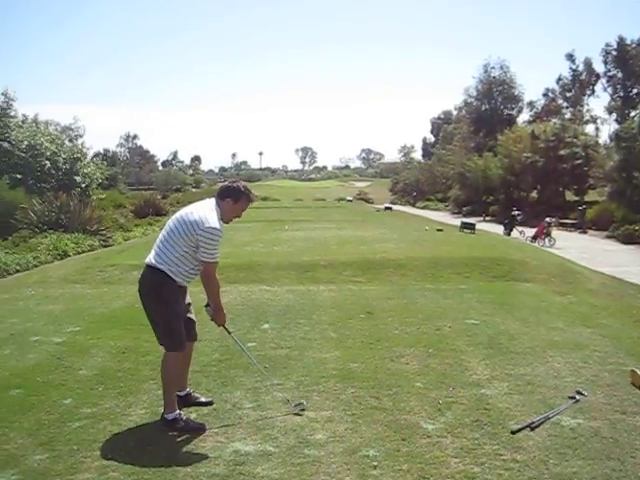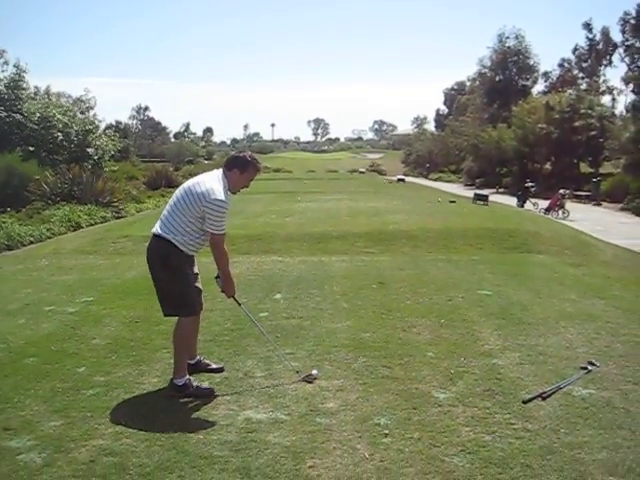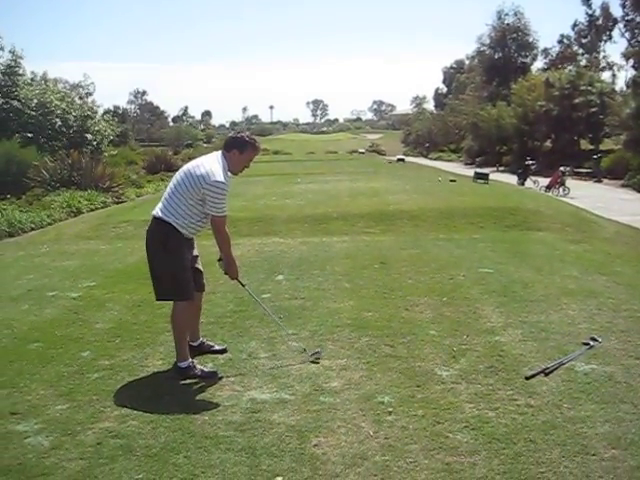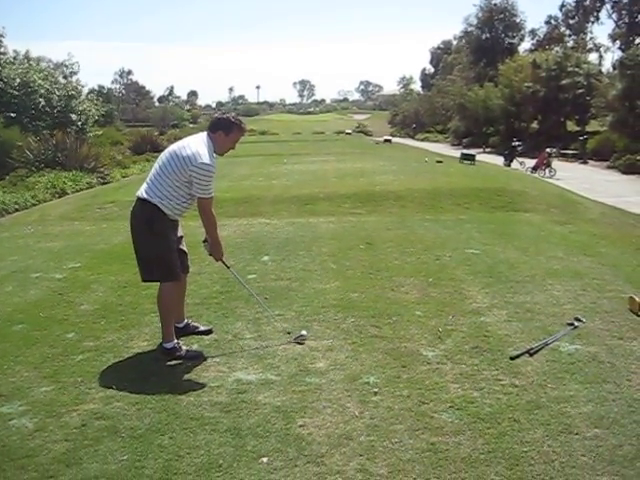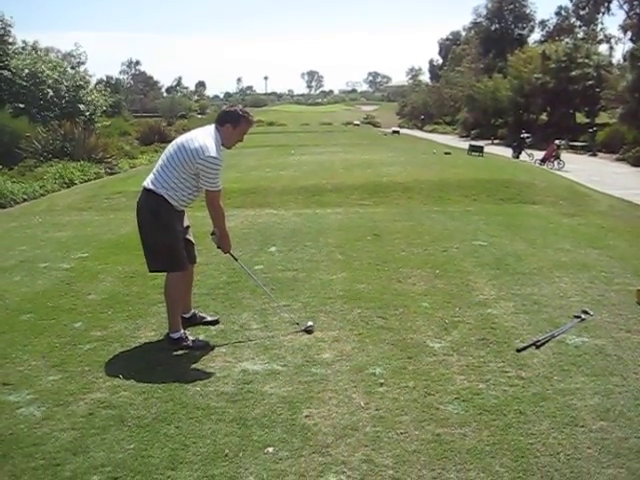
dt=1s
person 1, frame 1
left shoulder: (202, 208)
right shoulder: (211, 226)
left elbow: (203, 269)
right elbow: (209, 274)
left wrist: (212, 303)
right wrist: (217, 308)
left hip: (169, 280)
right hip: (161, 283)
left knee: (187, 337)
right knee: (175, 346)
left ankle: (182, 392)
right ankle: (170, 413)
person 1, frame 2
left shoulder: (210, 180)
right shoulder: (217, 197)
left elbow: (212, 239)
right elbow: (218, 246)
left wrist: (222, 273)
right wrist: (227, 279)
left hip: (176, 250)
right hip: (168, 252)
left knee: (194, 308)
right knee: (187, 313)
left ankle: (192, 359)
right ankle: (180, 379)
person 1, frame 3
left shoulder: (211, 162)
right shoulder: (217, 180)
left elbow: (214, 224)
right elbow: (219, 228)
left wrist: (224, 255)
right wrist: (230, 261)
left hip: (178, 233)
right hip: (168, 235)
left knee: (196, 290)
right knee: (183, 297)
left ankle: (195, 341)
right ankle: (183, 362)
person 1, frame 4
left shoulder: (196, 143)
right shoulder: (203, 161)
left elbow: (202, 205)
right elbow: (206, 210)
left wrist: (209, 235)
right wrist: (215, 243)
left hip: (162, 214)
right hip: (153, 216)
left knee: (181, 270)
right knee: (170, 277)
left ankle: (180, 323)
right ankle: (168, 343)
person 1, frame 5
left shoulder: (204, 135)
right shoulder: (210, 155)
left elbow: (211, 199)
right elbow: (214, 202)
left wrist: (217, 229)
right wrist: (223, 236)
left hip: (167, 204)
right hip: (158, 206)
left knee: (188, 260)
right knee: (176, 267)
left ankle: (186, 313)
right ankle: (175, 333)
